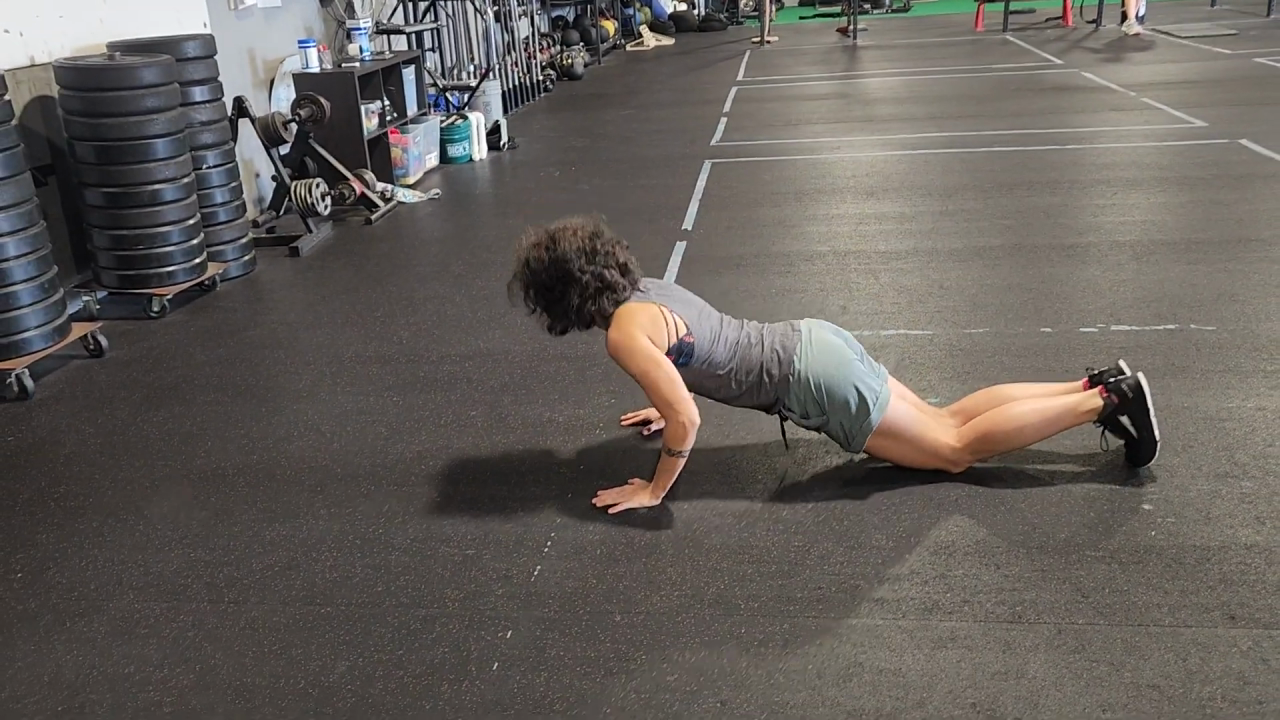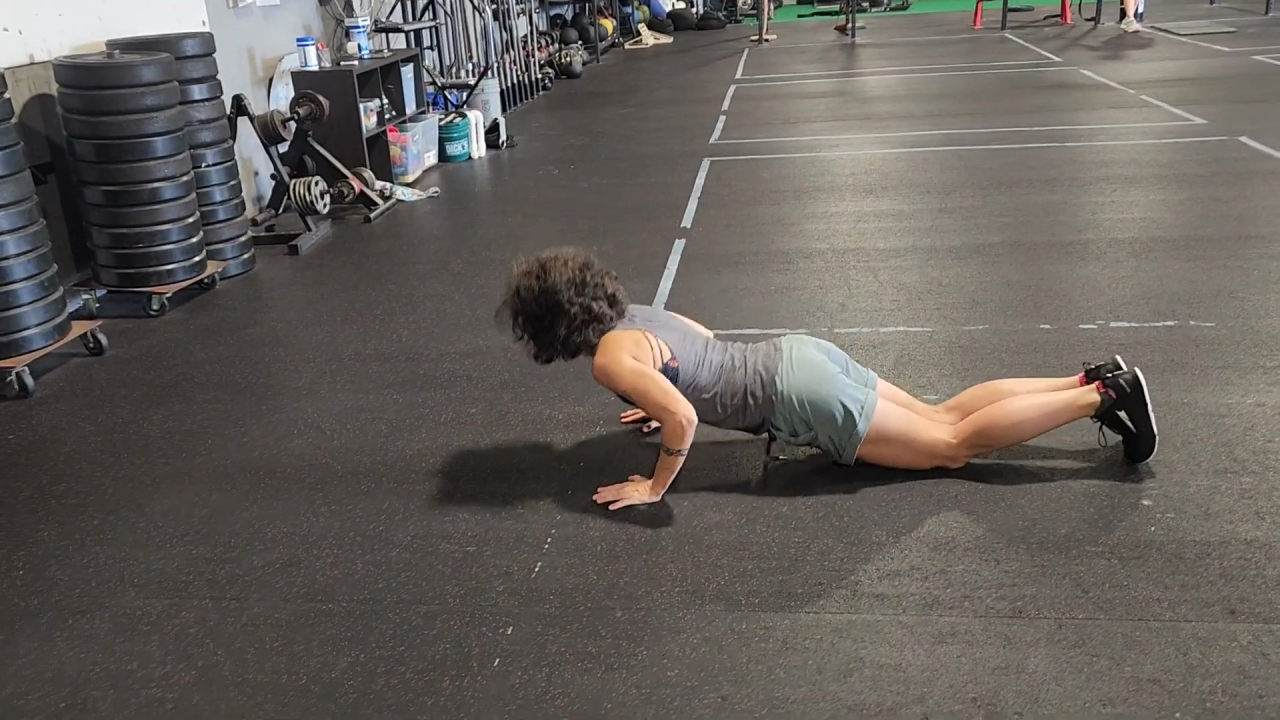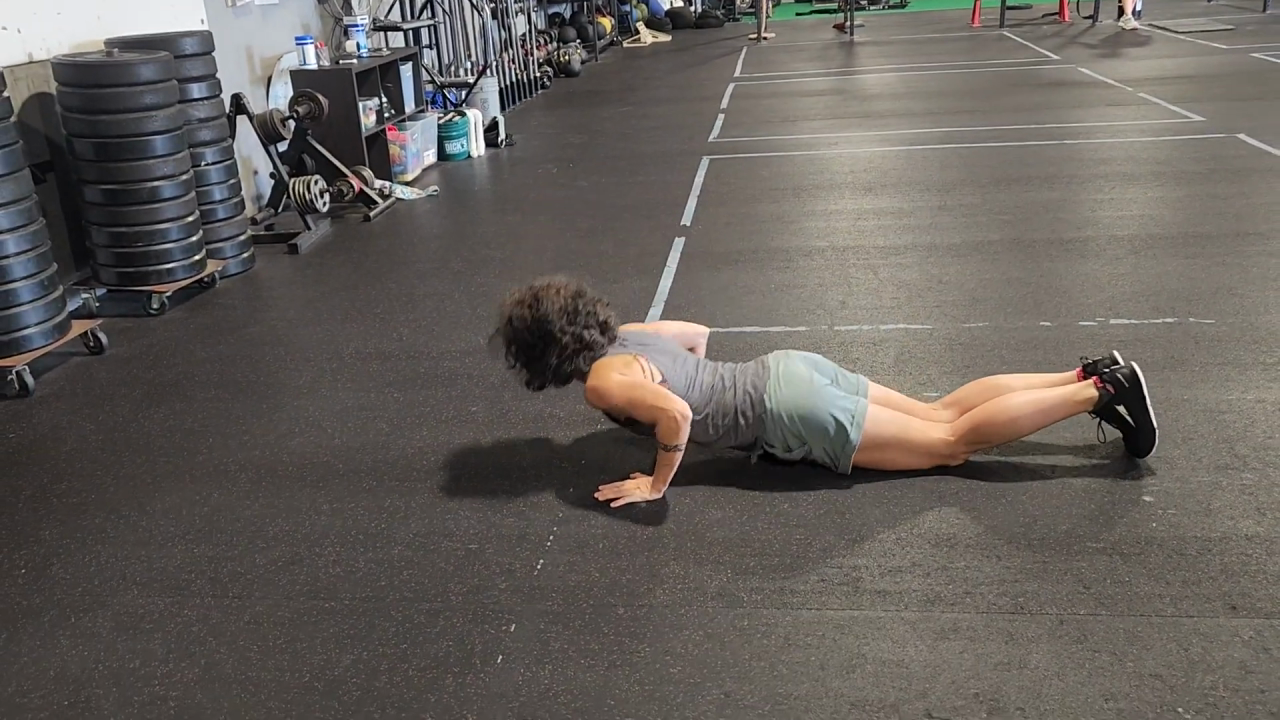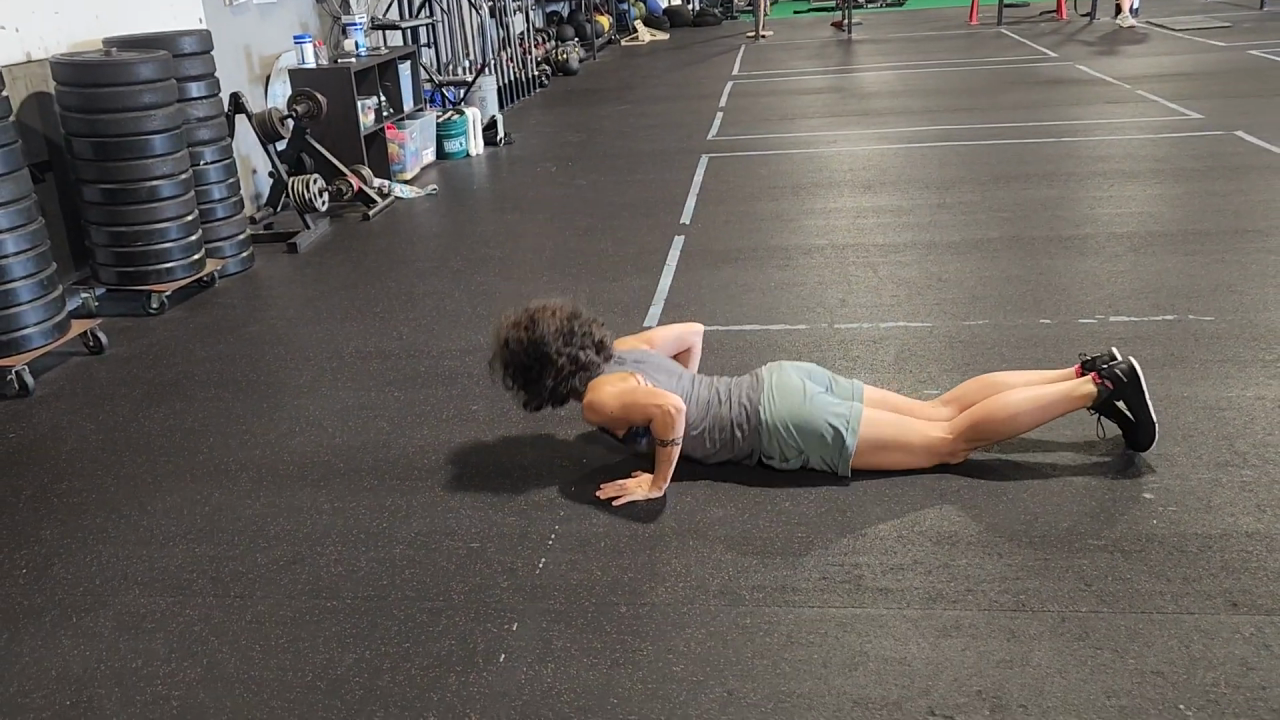
dt=0.1s
person 1, frame 1
left shoulder: (623, 332)
right shoulder: (642, 289)
left elbow: (687, 419)
left wrist: (656, 488)
right wrist: (671, 404)
left hip: (813, 379)
right hip: (813, 340)
left knee: (957, 449)
right knee: (948, 421)
left ankle: (1102, 400)
right ankle: (1096, 382)
person 1, frame 2
left shoulder: (609, 357)
right shoulder: (631, 313)
left elbow: (682, 423)
left wrist: (654, 487)
right wrist: (662, 406)
left hip: (799, 396)
right hip: (800, 355)
left knee: (953, 444)
right knee: (944, 413)
left ankle: (1099, 397)
right ankle: (1094, 380)
person 1, frame 3
left shoulder: (601, 383)
right shoulder: (622, 335)
left elbow: (675, 414)
left wrist: (659, 482)
left hip: (790, 412)
right hip: (791, 371)
left knee: (953, 441)
right knee: (943, 415)
left ankle: (1097, 391)
right ankle: (1092, 372)
person 1, frame 4
left shoulder: (597, 398)
right shoulder: (619, 349)
left elbow: (670, 413)
right elbow: (694, 332)
left wrist: (658, 482)
left hip: (785, 423)
right hip: (787, 381)
left knee: (950, 439)
right knee: (941, 410)
left ankle: (1096, 388)
right ankle: (1090, 370)
